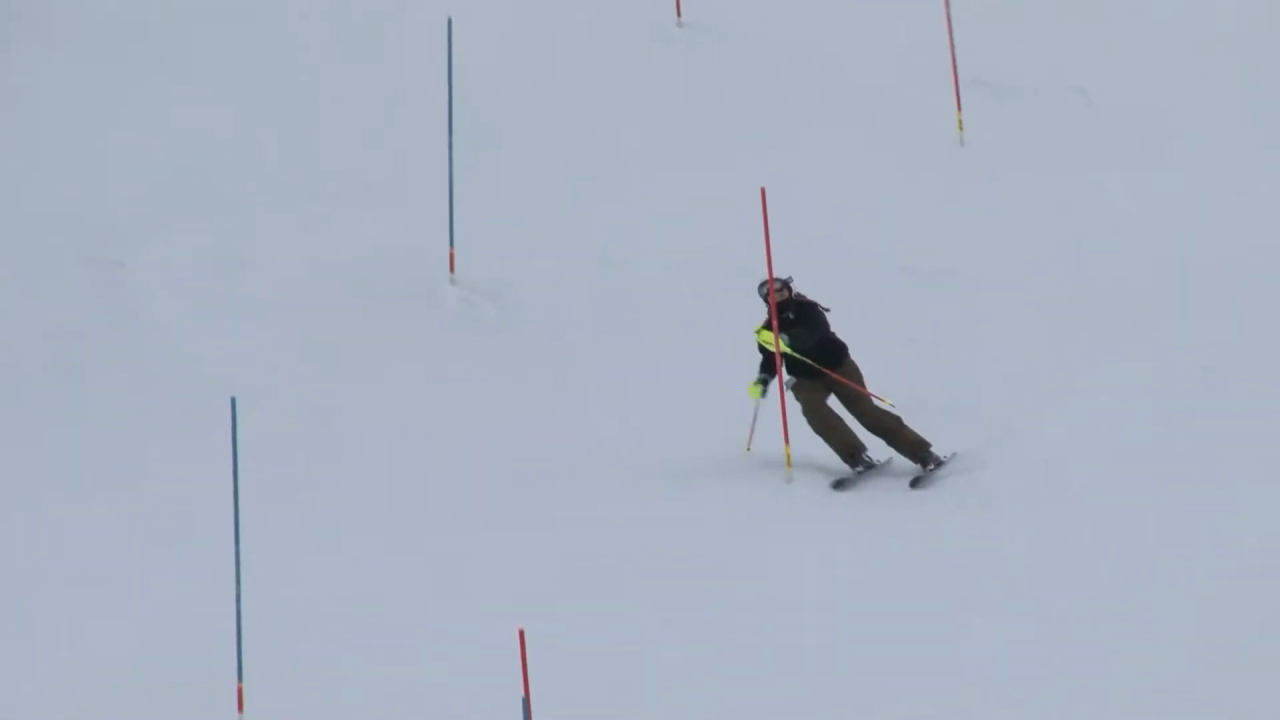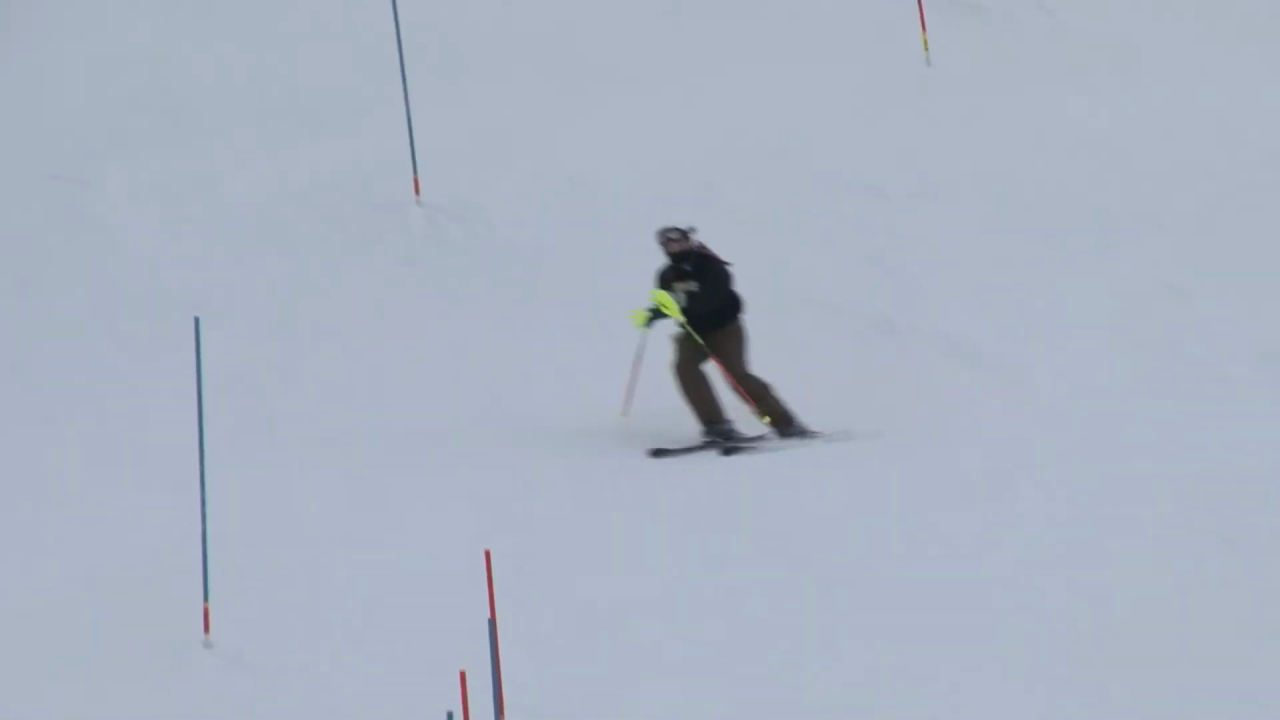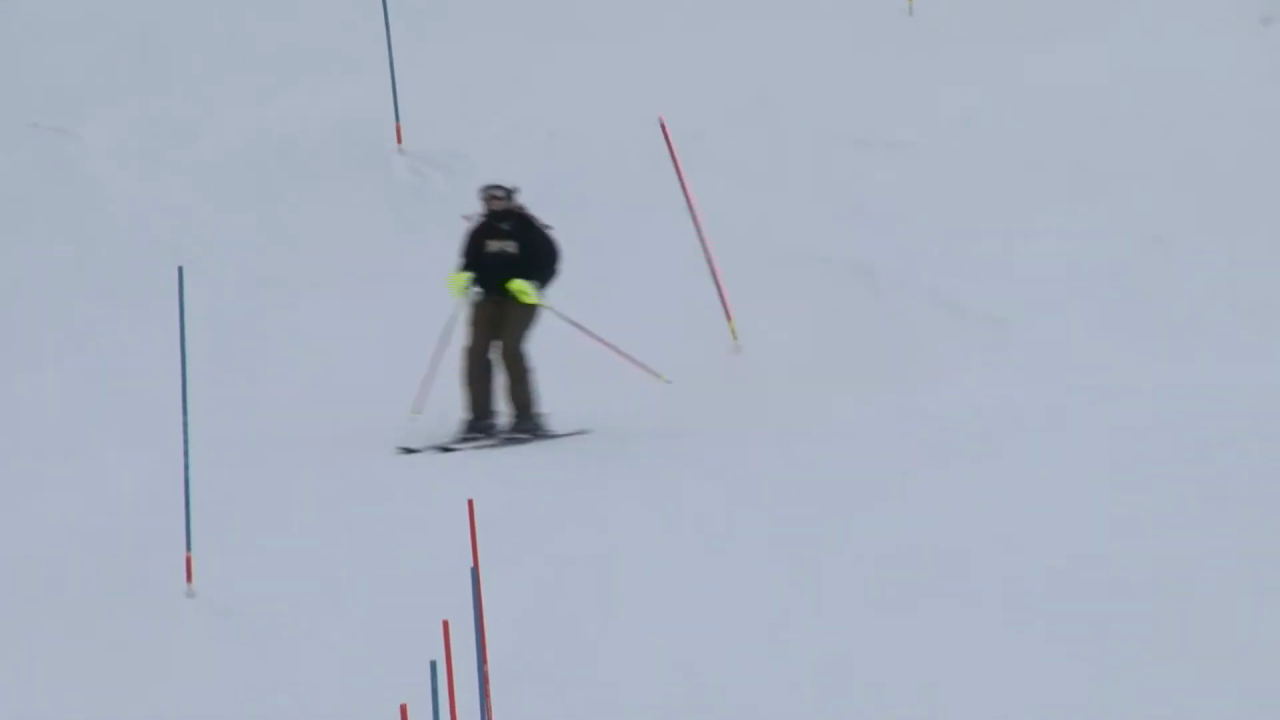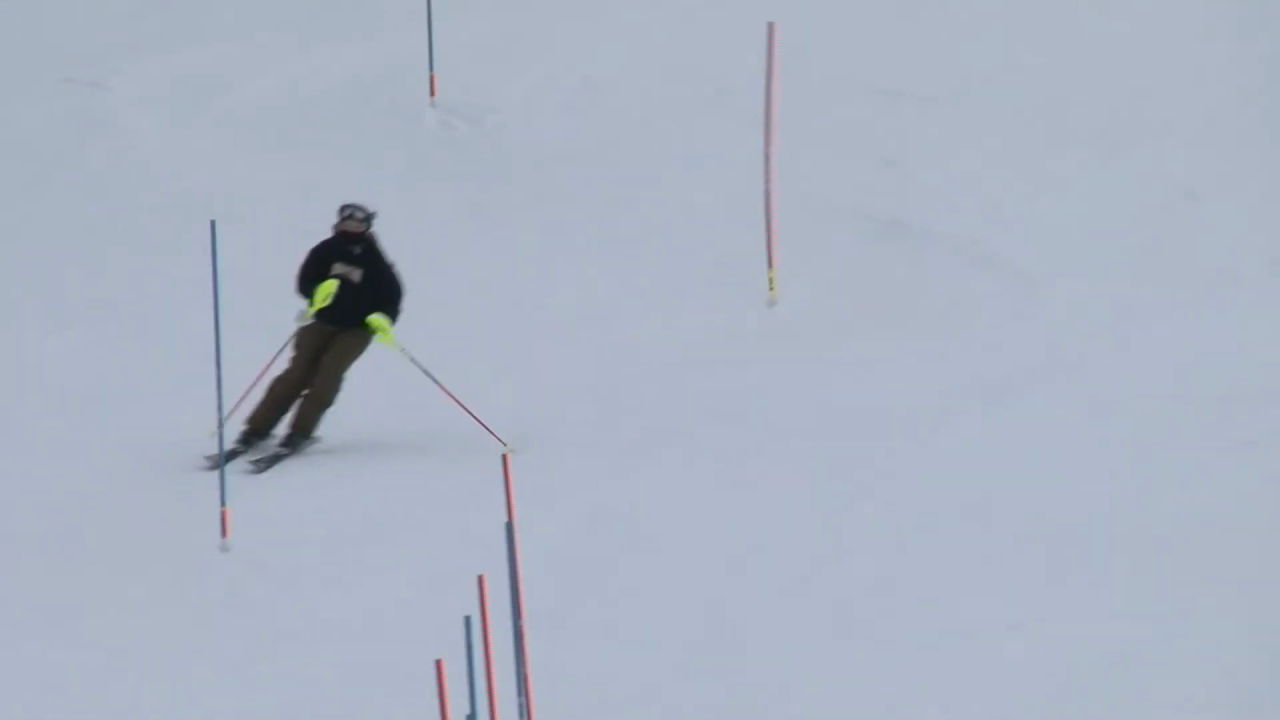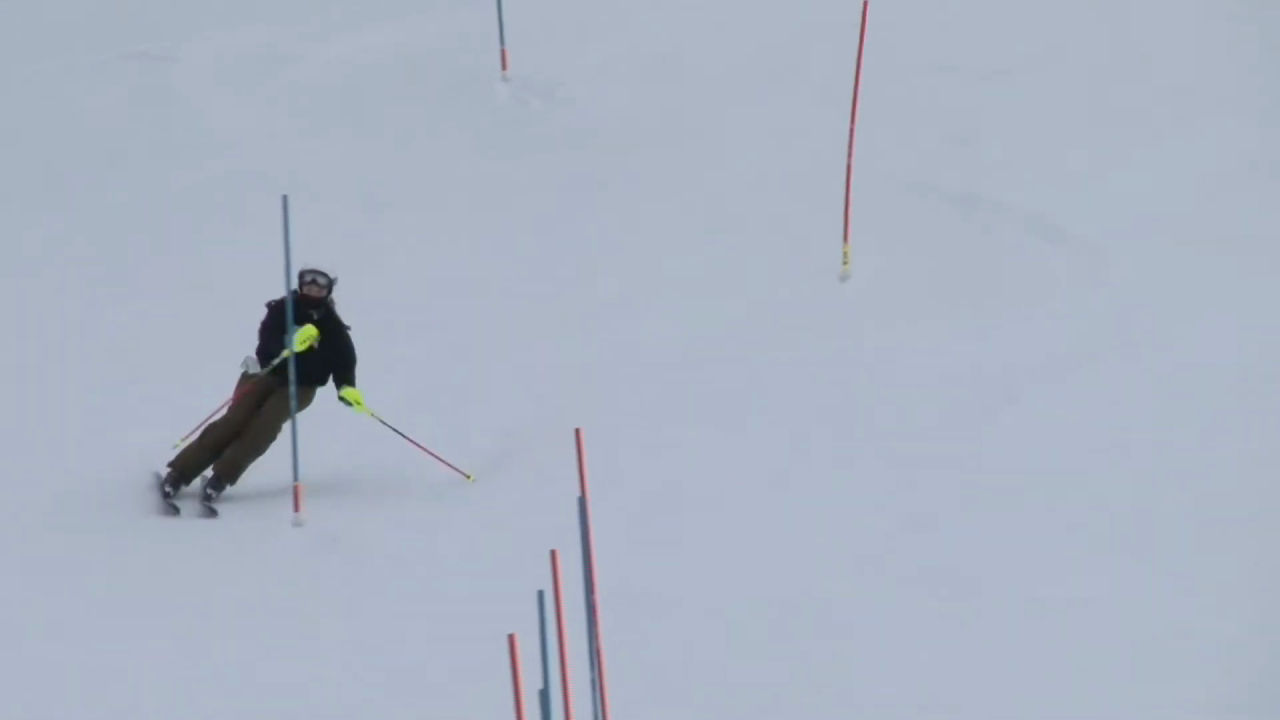
dt=0.3s
person 1, frame 1
left shoulder: (808, 312)
right shoulder: (770, 328)
left elbow: (809, 335)
right elbow: (770, 358)
left wrist: (784, 340)
right wrist: (762, 380)
left hip: (838, 368)
right hip: (806, 378)
left knee: (867, 412)
right knee: (812, 407)
left ankle: (923, 453)
right ankle: (858, 457)
person 1, frame 2
left shoulder: (709, 266)
right shoulder: (668, 275)
left elbow: (712, 295)
left wrist: (681, 299)
right wrist: (649, 314)
left hip: (725, 327)
right hip: (694, 332)
left knee: (736, 373)
right knee: (685, 365)
left ankle: (786, 424)
right ankle: (718, 427)
person 1, frame 3
left shoulder: (529, 230)
right shoulder: (481, 232)
left elbow: (547, 260)
right elbow: (470, 265)
left wrist: (532, 284)
right wrist: (463, 278)
left hip: (522, 298)
right hip: (490, 297)
left knee: (509, 344)
right knee: (478, 348)
left ankle: (527, 418)
right ankle: (480, 421)
person 1, frame 4
left shoulder: (376, 262)
right shoulder: (325, 251)
left elbow: (391, 295)
right elbow: (305, 283)
left wrist: (383, 319)
right wrist: (318, 292)
left hip: (357, 327)
right hip: (322, 322)
left knee: (331, 369)
right knee: (298, 372)
left ankle: (299, 433)
right ankle: (255, 431)
person 1, frame 5
left shoulder: (332, 326)
right shoulder: (283, 310)
left elbow: (343, 363)
right elbow: (268, 337)
left wrist: (346, 388)
right wrist: (291, 339)
left hip: (301, 387)
right hip: (267, 374)
left knee: (267, 424)
right knee: (234, 422)
left ankle: (220, 479)
right ankle: (178, 474)
